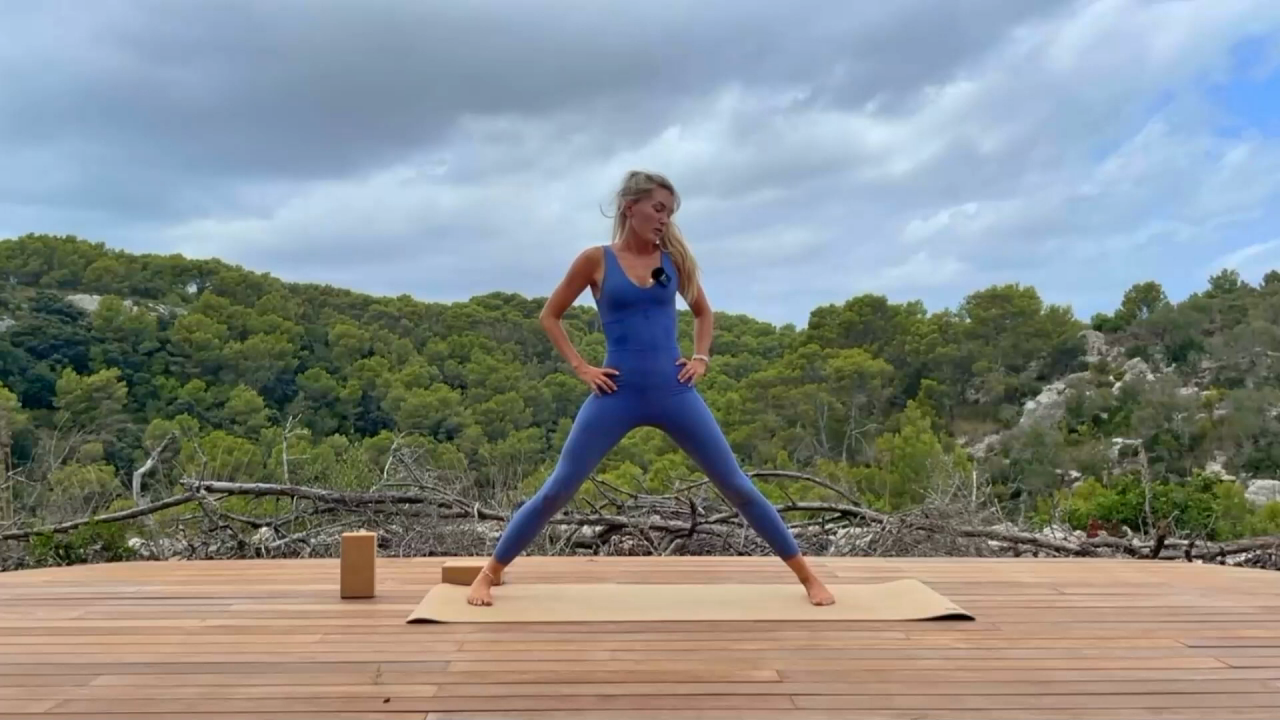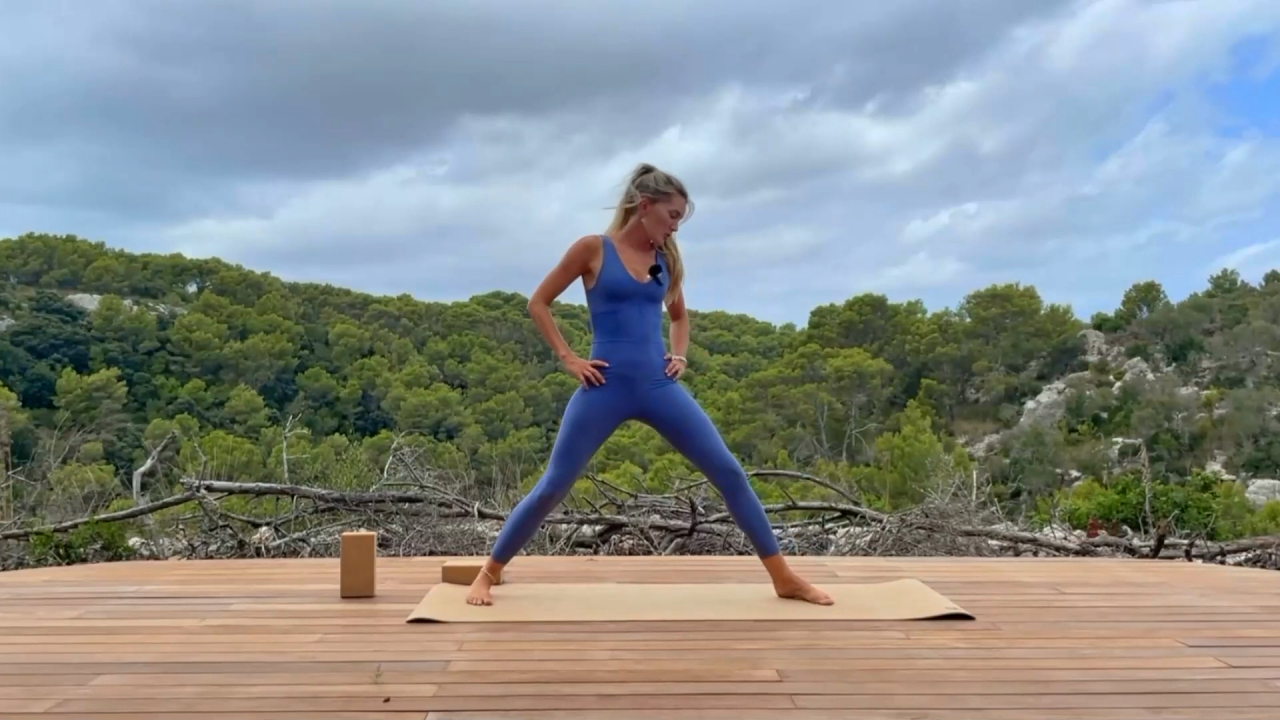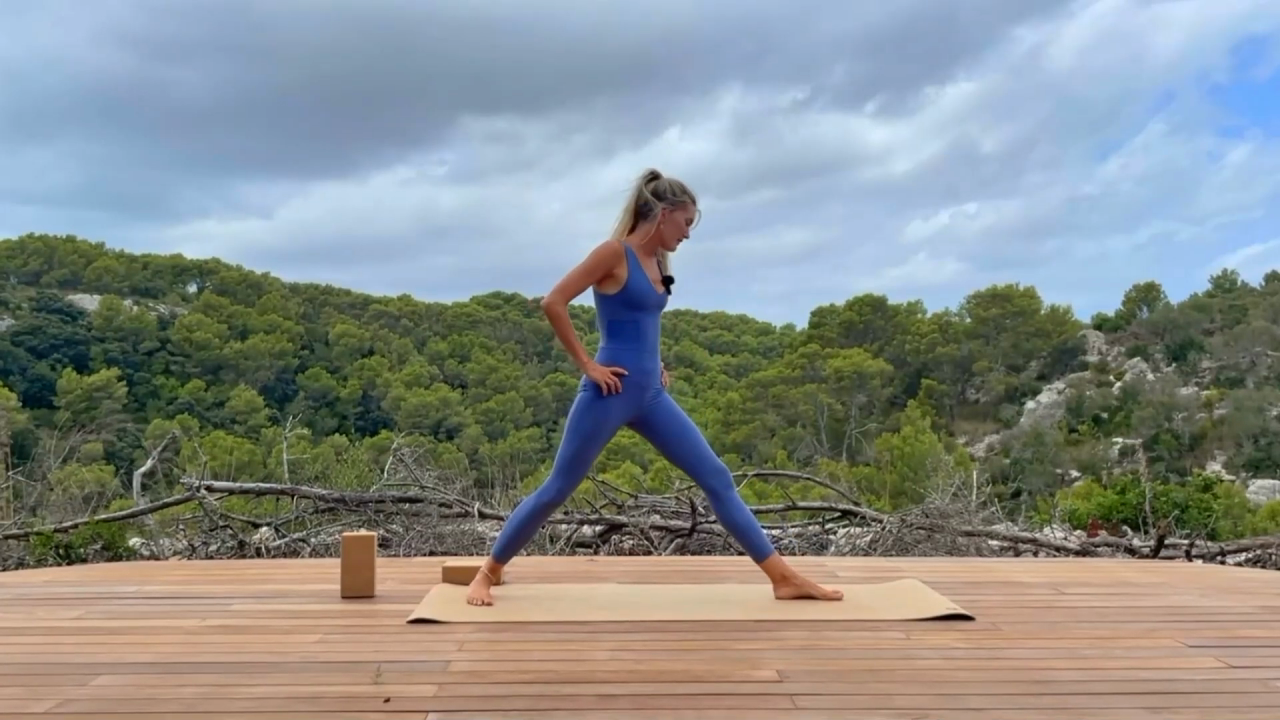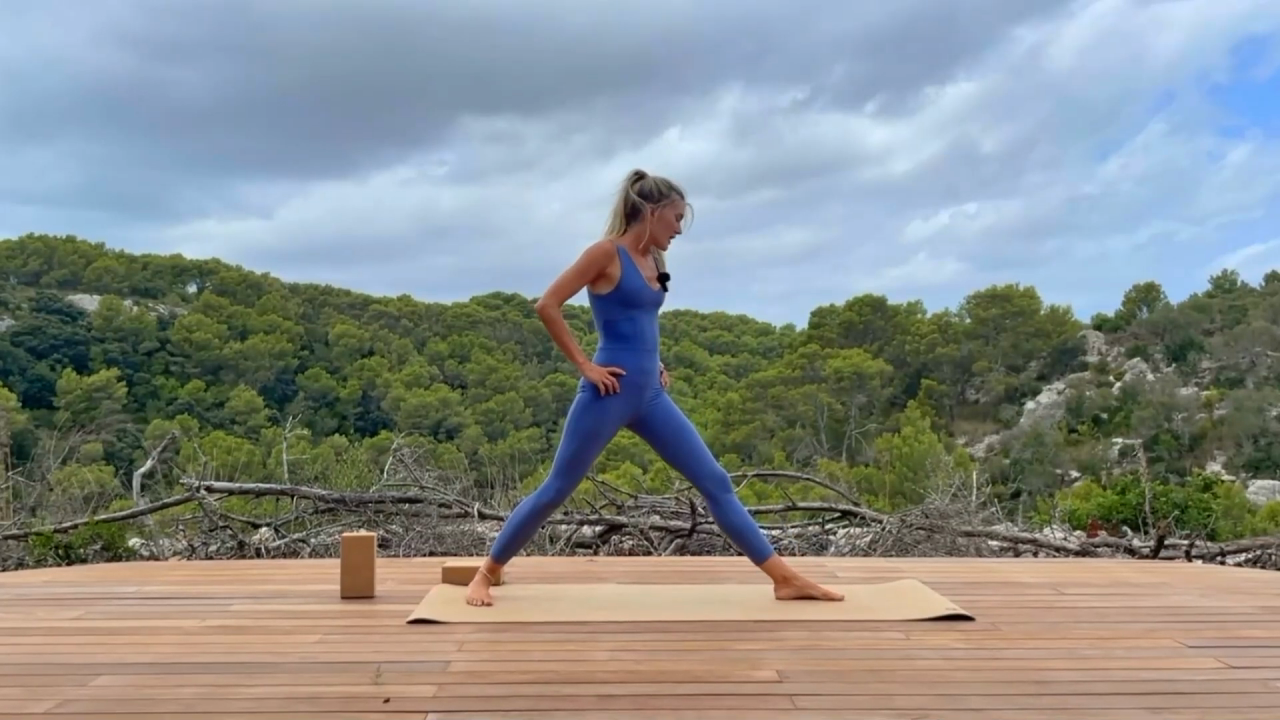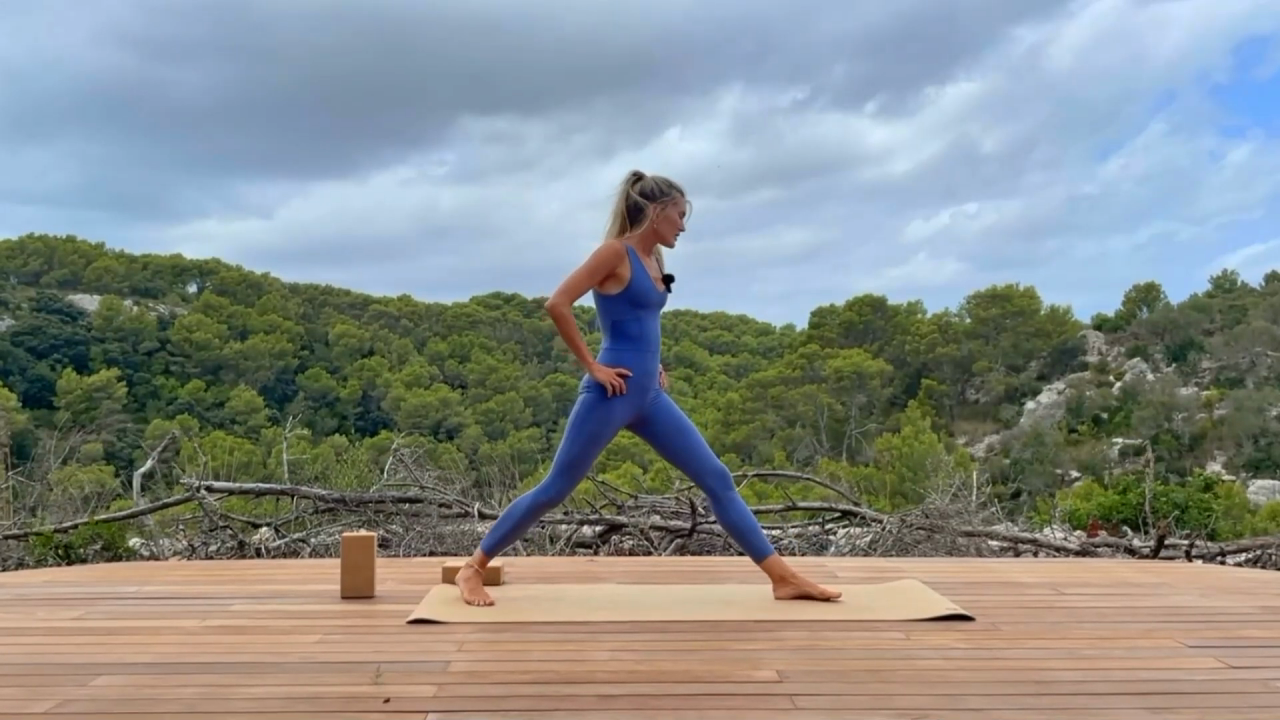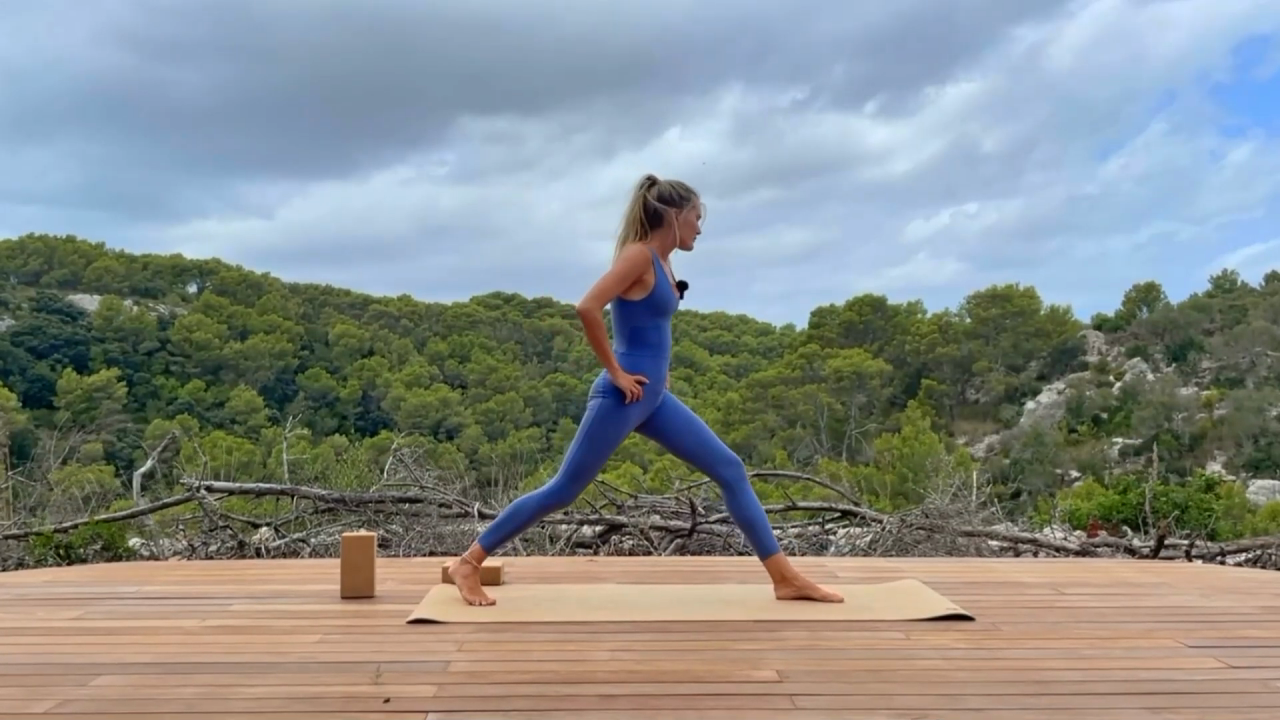
dt=0.7s
person 1, frame 1
left shoulder: (675, 257)
right shoulder: (596, 260)
left elbow: (704, 313)
right elbow: (550, 315)
left wrist: (701, 358)
right wrist: (580, 366)
left hip: (674, 391)
right hip: (617, 393)
left knee: (737, 486)
right knee: (557, 491)
left ankle: (807, 575)
right ankle: (489, 573)
person 1, frame 2
left shoulder: (666, 256)
right shoulder: (593, 248)
right elbow: (538, 303)
left wrist: (679, 356)
right wrist: (568, 358)
left hip: (659, 384)
right hip: (605, 387)
left knee: (729, 472)
right knee: (552, 488)
left ankle: (784, 578)
right ankle: (488, 574)
person 1, frame 3
left shoulder: (657, 261)
right shoulder: (614, 252)
right elbow: (553, 303)
right wrist: (586, 364)
left hip: (651, 394)
right hip: (611, 392)
left knee: (717, 478)
right knee: (557, 489)
left ankle: (784, 578)
right ankle: (487, 574)
person 1, frame 4
left shoulder: (653, 261)
right shoulder: (606, 252)
right elbow: (547, 305)
right wrist: (583, 365)
left hip: (651, 394)
right hip: (609, 393)
left knee: (715, 482)
right knee: (555, 490)
left ankle: (785, 579)
right ankle: (485, 575)
person 1, frame 5
left shoulder: (653, 259)
right shoulder: (615, 251)
right elbow: (556, 304)
right wrist: (591, 365)
left hip: (649, 395)
right hip: (610, 393)
left knee: (716, 478)
right knee: (555, 488)
left ankle: (783, 578)
right ankle: (473, 568)
person 1, frame 6
left shoulder: (659, 262)
right shoulder: (639, 255)
right elbow: (588, 307)
right wrist: (615, 371)
left hip: (654, 397)
right hip: (622, 397)
left knee: (730, 469)
right knee: (563, 490)
left ankle: (785, 577)
right ankle: (468, 563)
